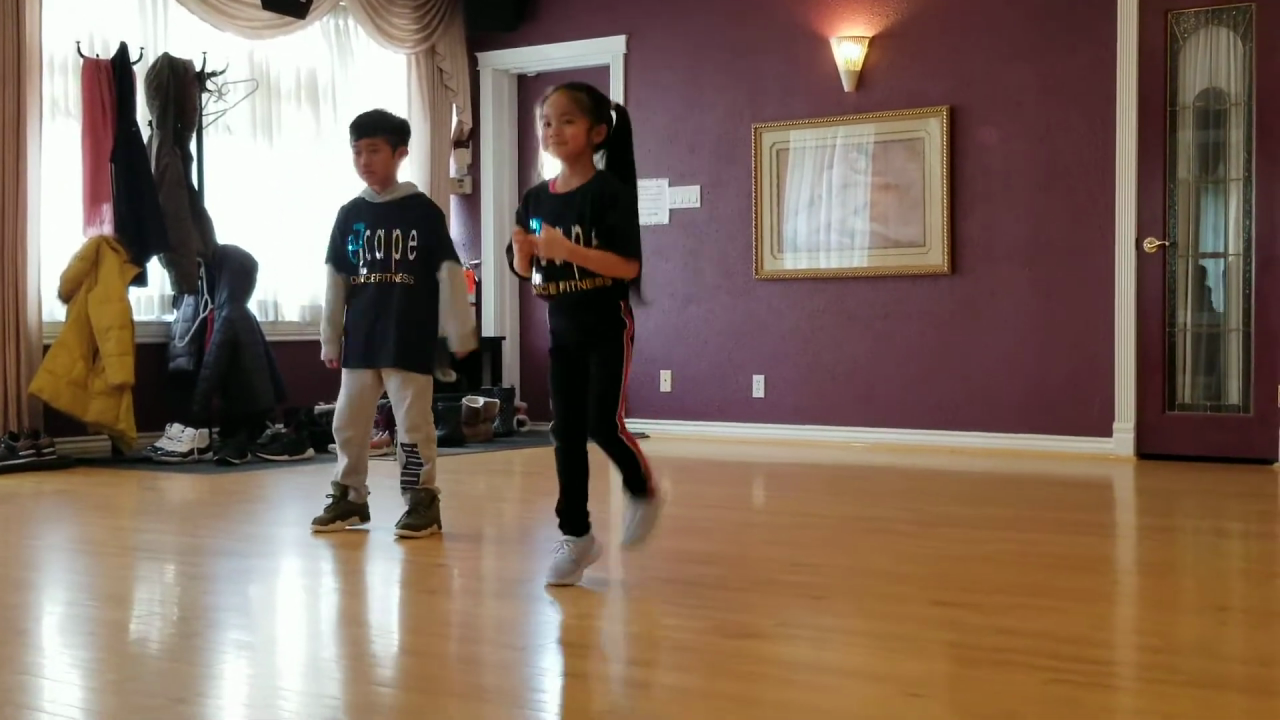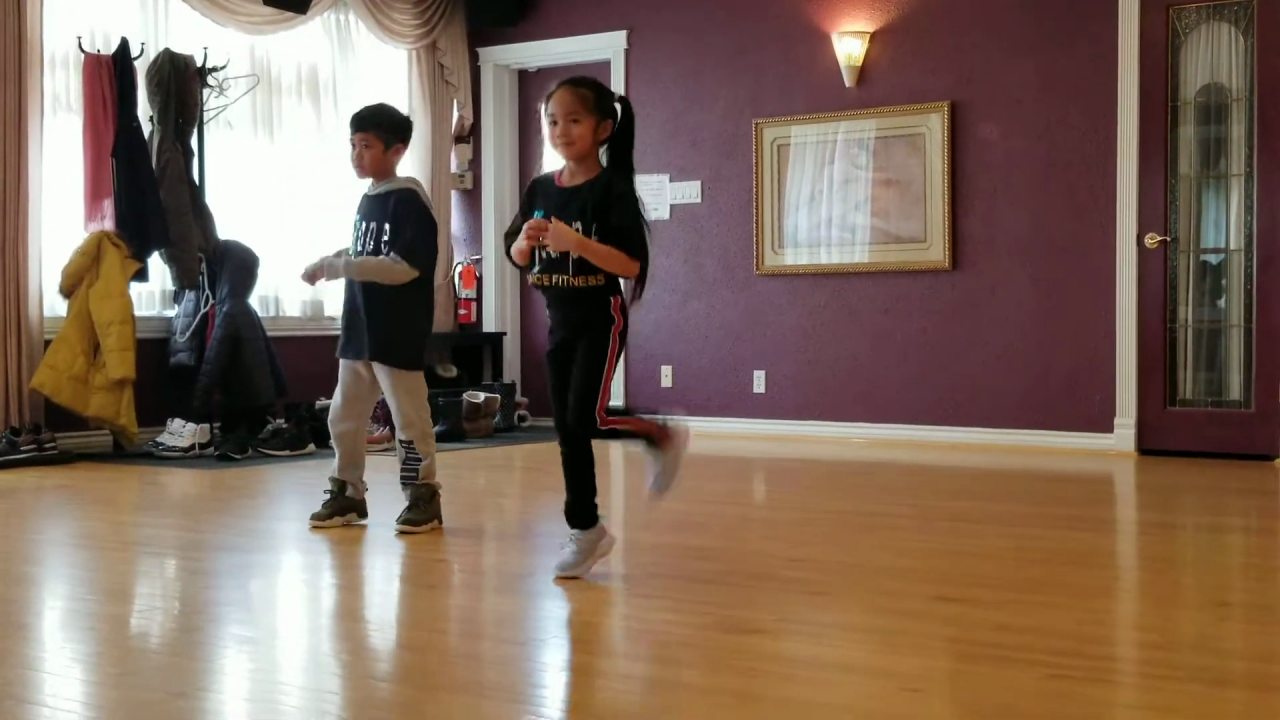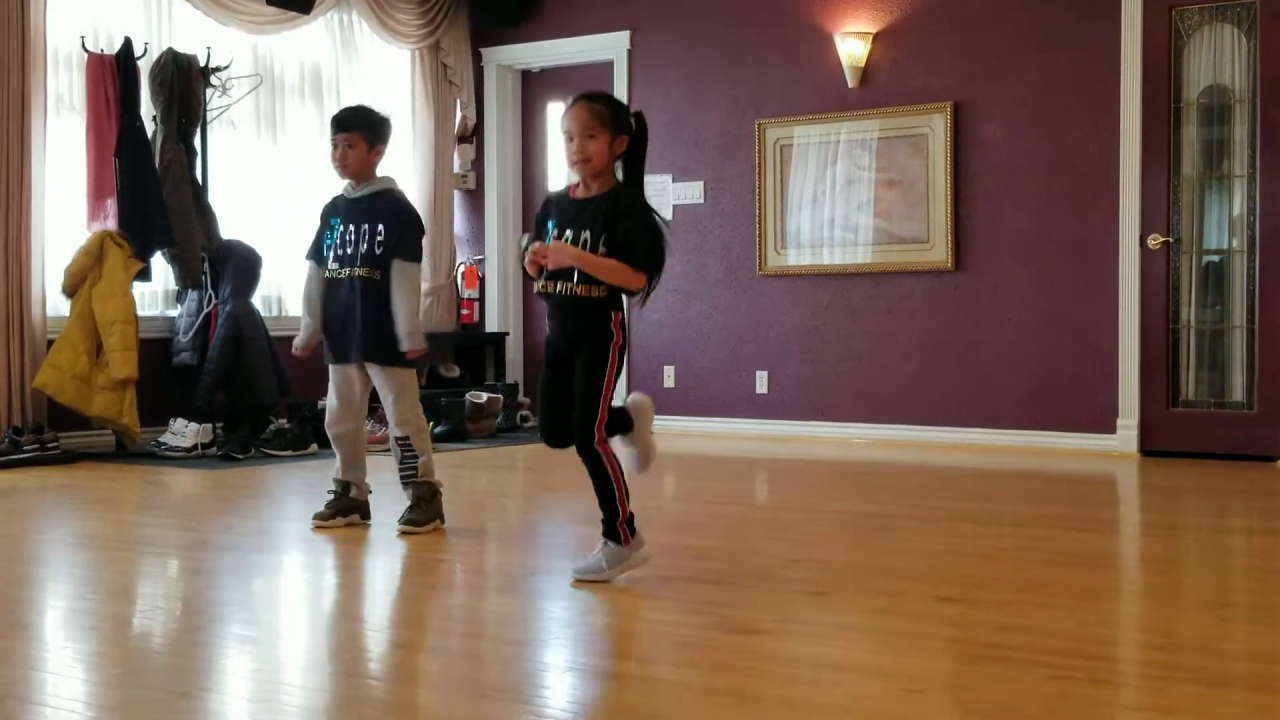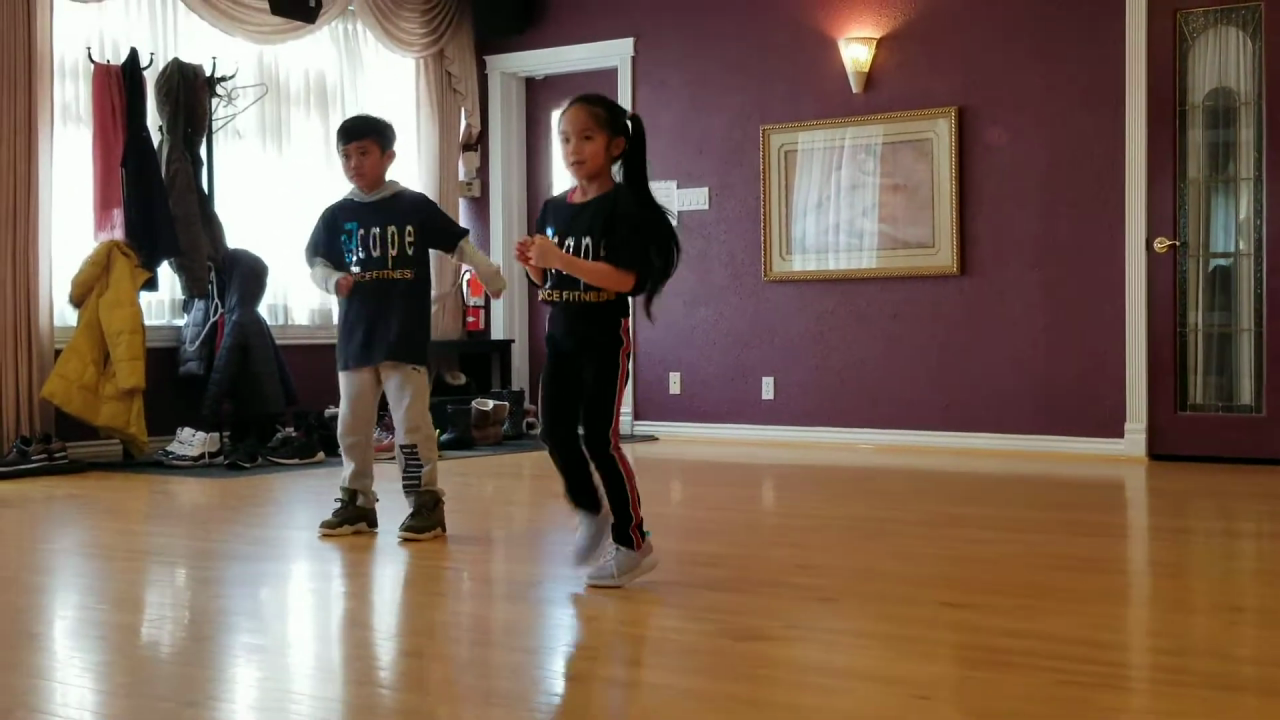
dt=0.3s
person 1, frame 1
left shoulder: (610, 192)
right shoulder: (535, 198)
left elbow: (628, 267)
right elbow: (524, 272)
left wrist: (568, 250)
right wrist: (522, 252)
left hip: (607, 323)
right hip: (562, 327)
left knee: (604, 426)
right knee: (566, 431)
left ankle: (642, 493)
right ankle: (574, 535)
person 1, frame 2
left shoulder: (613, 190)
right shoulder: (539, 190)
left elbow: (632, 265)
right elbow: (519, 260)
left wrist: (577, 242)
right wrist: (526, 238)
left hip: (600, 317)
right hip: (561, 320)
left knee: (587, 418)
right knee: (566, 429)
left ankle: (661, 437)
right ankle: (585, 530)
person 1, frame 3
left shoulder: (625, 202)
right shoulder: (554, 204)
left elbow: (636, 278)
right elbow: (537, 273)
left wrist: (578, 256)
right wrist: (534, 256)
left hip: (601, 330)
right hip: (560, 330)
left knee: (588, 436)
right knee: (554, 431)
left ankle: (623, 539)
right ankle: (627, 416)
person 1, frame 4
left shoulder: (623, 205)
right shoulder: (552, 208)
left elbow: (625, 279)
left wrist: (564, 258)
right wrist: (530, 260)
left hip: (604, 336)
right hip: (560, 335)
left knee: (599, 439)
right knee: (556, 432)
left ankle: (633, 545)
right ankle: (592, 514)
person 2, frame 1
left shoulder: (422, 211)
right shoulder: (349, 215)
left elbow: (448, 274)
right elbow: (337, 278)
left wrist: (459, 326)
right wrist: (330, 338)
left hip: (409, 341)
right hip: (360, 339)
left knee: (413, 423)
right knee: (347, 422)
left ankle: (422, 503)
right ankle: (349, 497)
person 2, frame 2
left shoulder: (409, 203)
right shoulder: (367, 202)
left elbow: (404, 267)
left wrist: (341, 267)
right wrist: (326, 263)
left hip: (398, 333)
right hip: (358, 331)
left knee: (409, 418)
right knee: (344, 417)
left ankle: (423, 496)
right ankle: (348, 493)
person 2, frame 3
left shoulder: (395, 206)
right shoulder: (334, 209)
left elbow: (405, 272)
right elbow: (319, 270)
left wrist: (410, 330)
right wrist: (308, 327)
left hip: (384, 335)
right hip: (340, 334)
left knee: (404, 415)
right knee: (342, 418)
left ankle: (425, 496)
right ankle: (351, 494)
person 2, frame 4
left shoulder: (415, 206)
right shoulder: (336, 215)
left elbow: (458, 241)
right elbow: (316, 263)
left wrist: (486, 269)
right wrist: (332, 279)
left hip: (405, 336)
right hip: (356, 337)
left knee: (412, 422)
right knee: (353, 425)
left ankle: (426, 503)
right ankle: (357, 501)
